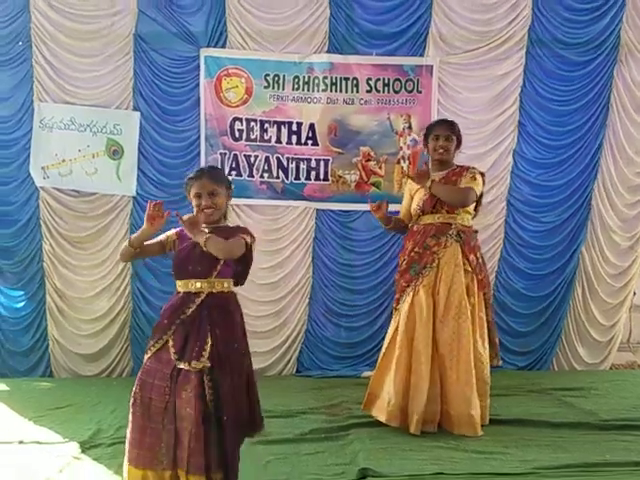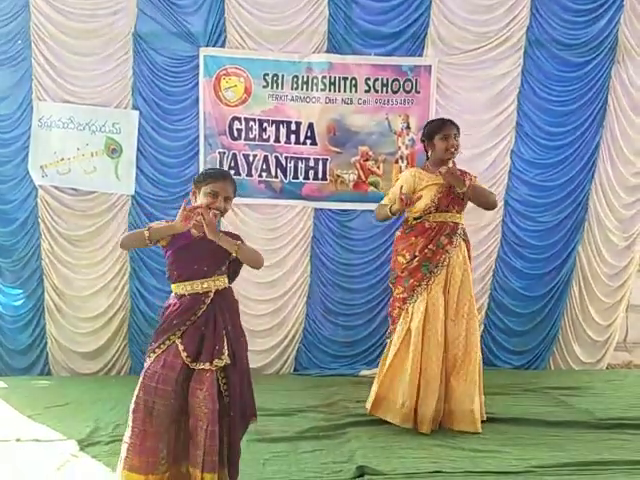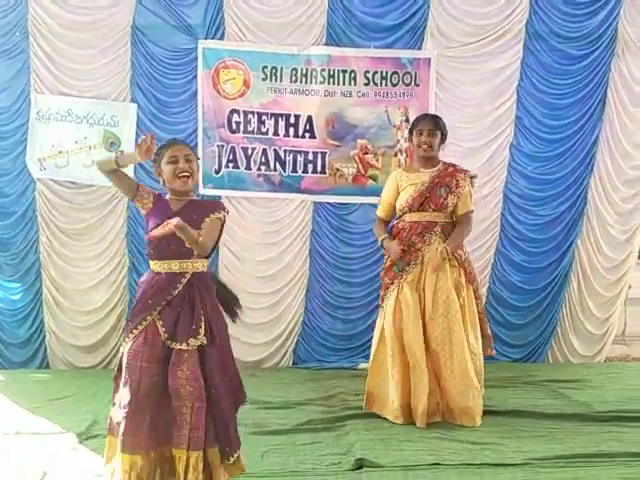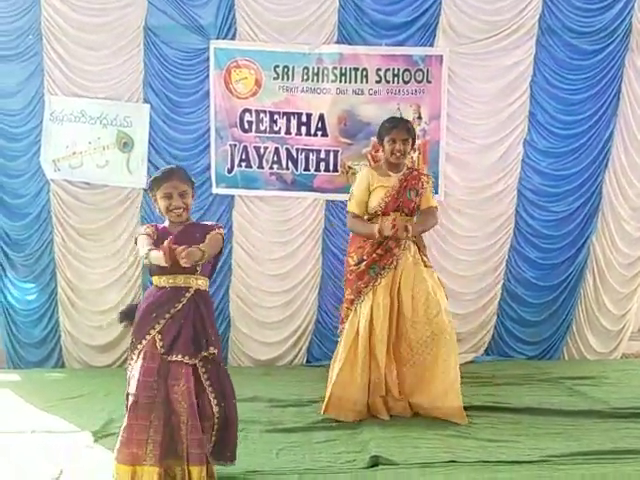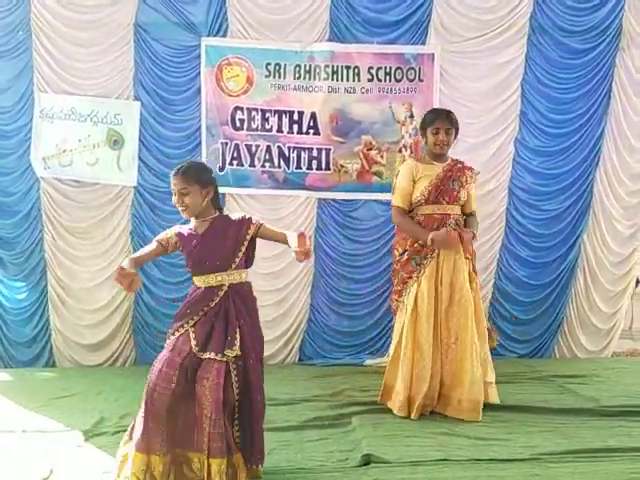
dt=1s
person 1, frame 1
left shoulder: (239, 234)
right shoulder: (180, 235)
left elbow: (225, 252)
right elbow: (126, 255)
left wrist: (198, 233)
right wrist: (148, 229)
left hip: (217, 324)
right hip: (180, 323)
left knee: (208, 404)
right knee: (155, 398)
person 1, frame 2
left shoulder: (228, 239)
right shoulder: (170, 231)
left elbow: (257, 261)
right elbow: (125, 243)
left wrist: (216, 236)
right wrist: (175, 226)
left hip: (217, 323)
right hip: (180, 321)
left knee: (210, 404)
right knee: (159, 397)
person 1, frame 3
left shoulder: (212, 208)
right shoulder: (152, 203)
left elbow: (204, 247)
right elbow: (105, 167)
left wrist: (180, 227)
right wrist: (134, 157)
left hip: (194, 301)
right hip: (154, 299)
left knee: (191, 382)
right knee: (142, 381)
person 1, frame 4
left shoulder: (208, 230)
right shoulder: (149, 232)
left elbow: (212, 246)
right elbow: (147, 253)
left wrist: (187, 256)
right wrist: (163, 258)
left hip: (194, 318)
right hip: (156, 317)
left knee: (204, 393)
right knee: (149, 393)
person 1, frame 5
left shoulder: (240, 225)
right shoulder: (179, 235)
left elbow: (284, 235)
right elbow: (137, 258)
left wrist: (300, 246)
right wrist: (127, 274)
left hip: (235, 314)
right hip: (198, 312)
left knee: (222, 387)
right knee: (166, 378)
person 2, frame 1
left shoulder: (470, 174)
right shoulder: (414, 182)
left elbow: (463, 199)
right elbow: (404, 224)
left wrist: (430, 184)
right wrist: (385, 219)
left hip: (458, 261)
right hip: (420, 260)
left knee: (457, 330)
right knee: (417, 328)
left ankle: (457, 408)
right ankle: (417, 407)
person 2, frame 2
left shoulder: (463, 177)
right shoulder: (412, 176)
left elbow: (491, 202)
right elbow: (379, 213)
left wrist: (460, 183)
right wrist: (397, 208)
left hip: (453, 259)
right hip: (418, 258)
left knee: (455, 328)
right knee: (417, 325)
left ankle: (451, 405)
right ankle: (411, 404)
person 2, frame 3
left shoulder: (456, 176)
right shoulder: (398, 177)
left elbow: (464, 222)
right elbow: (380, 220)
left wrist: (450, 246)
right wrist: (386, 241)
left hip: (444, 258)
right hip: (404, 259)
left knee: (448, 328)
right knee: (398, 324)
left ankle: (453, 400)
right ankle: (400, 401)
person 2, frame 4
left shoulder: (420, 179)
right shoulder: (367, 176)
left elbow: (431, 216)
right elbow: (352, 219)
left wrist: (407, 228)
right wrist: (379, 229)
left hip: (409, 260)
right hip: (371, 260)
left knee: (429, 324)
right knee: (366, 329)
left ankle: (426, 397)
right ankle: (358, 400)
person 2, frame 5
left shoulder: (463, 172)
right shoulder: (410, 168)
left elbow: (469, 214)
right elbow: (398, 214)
left wrist: (469, 236)
right wrist: (431, 237)
left hip: (455, 255)
right hip: (418, 255)
left knee: (457, 322)
right knee: (419, 322)
left ankle: (454, 394)
right ankle: (412, 395)
